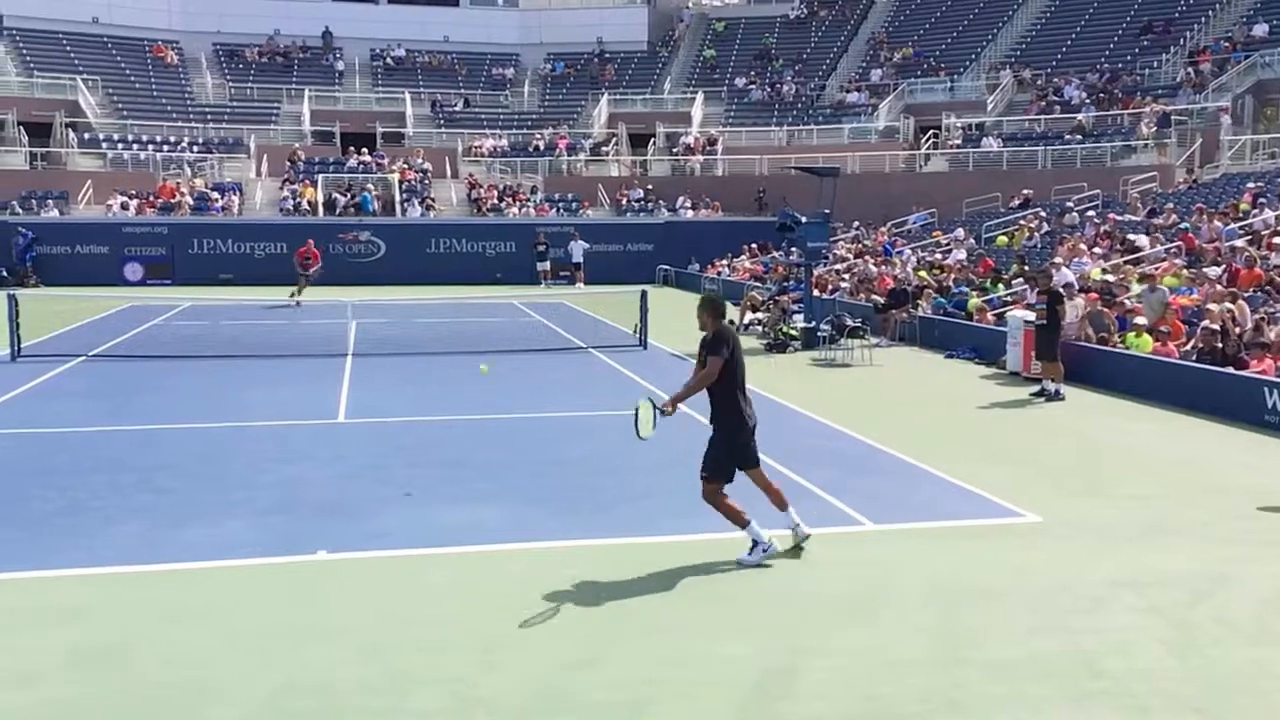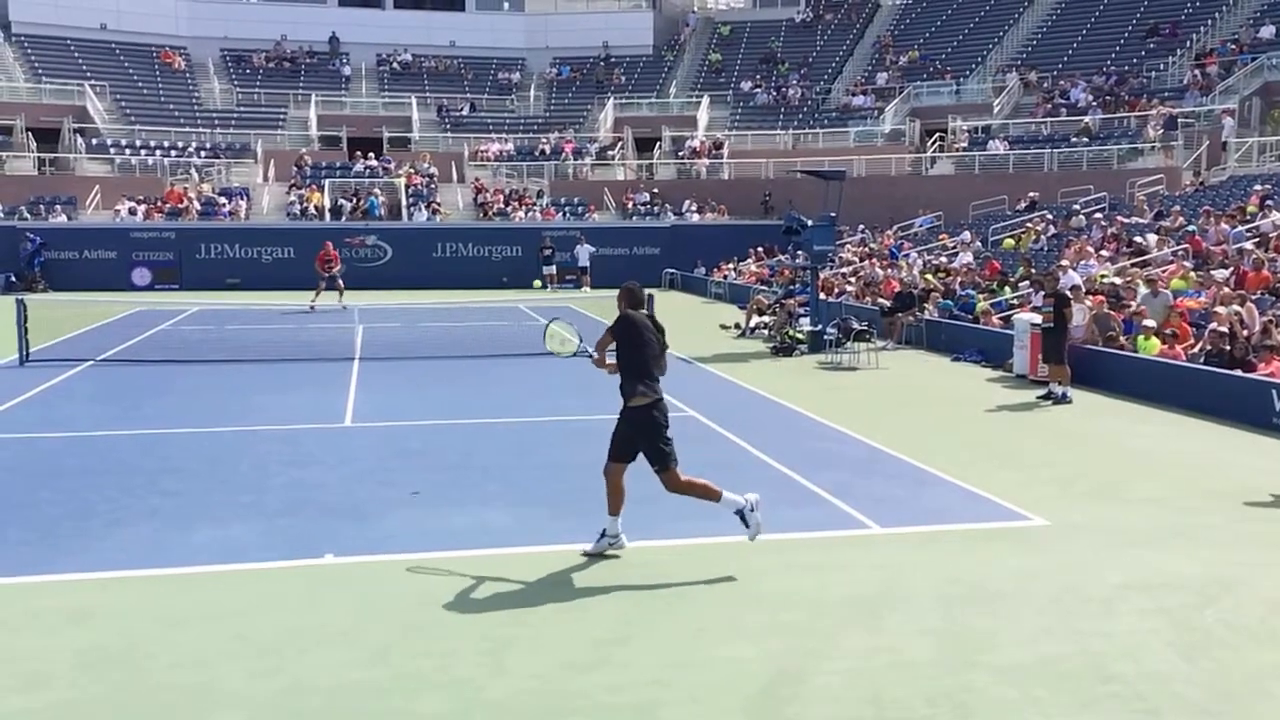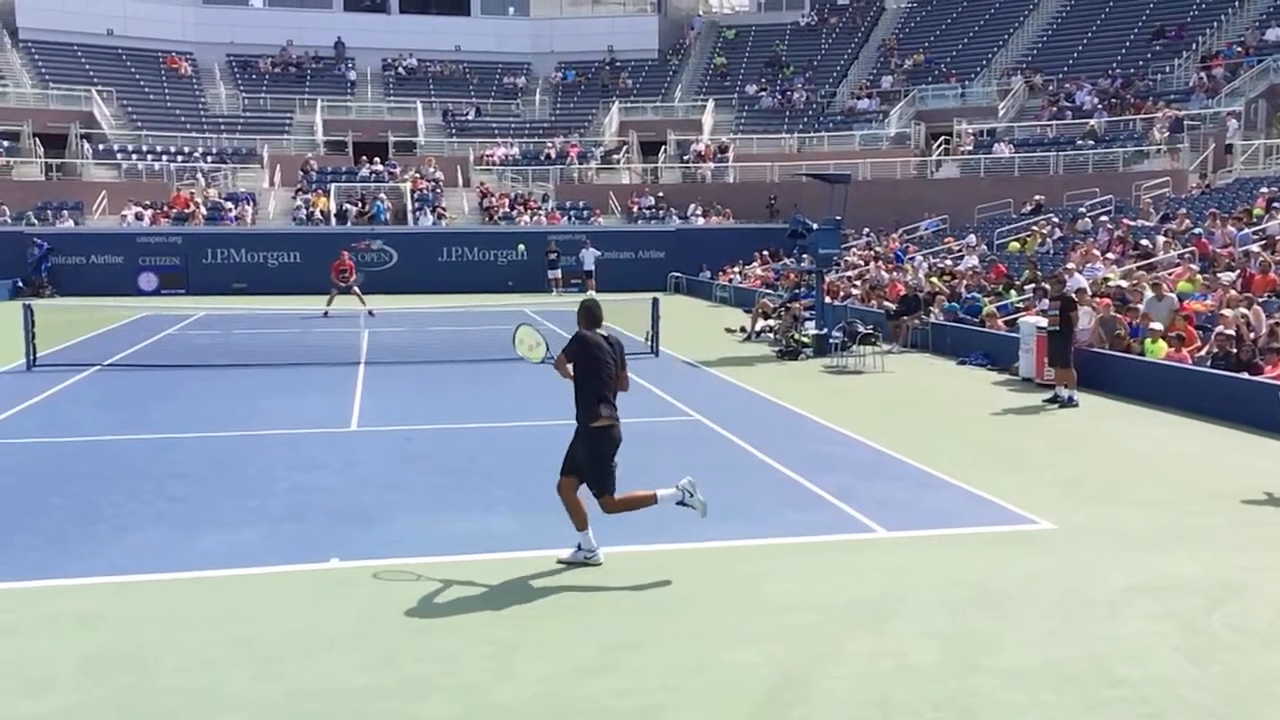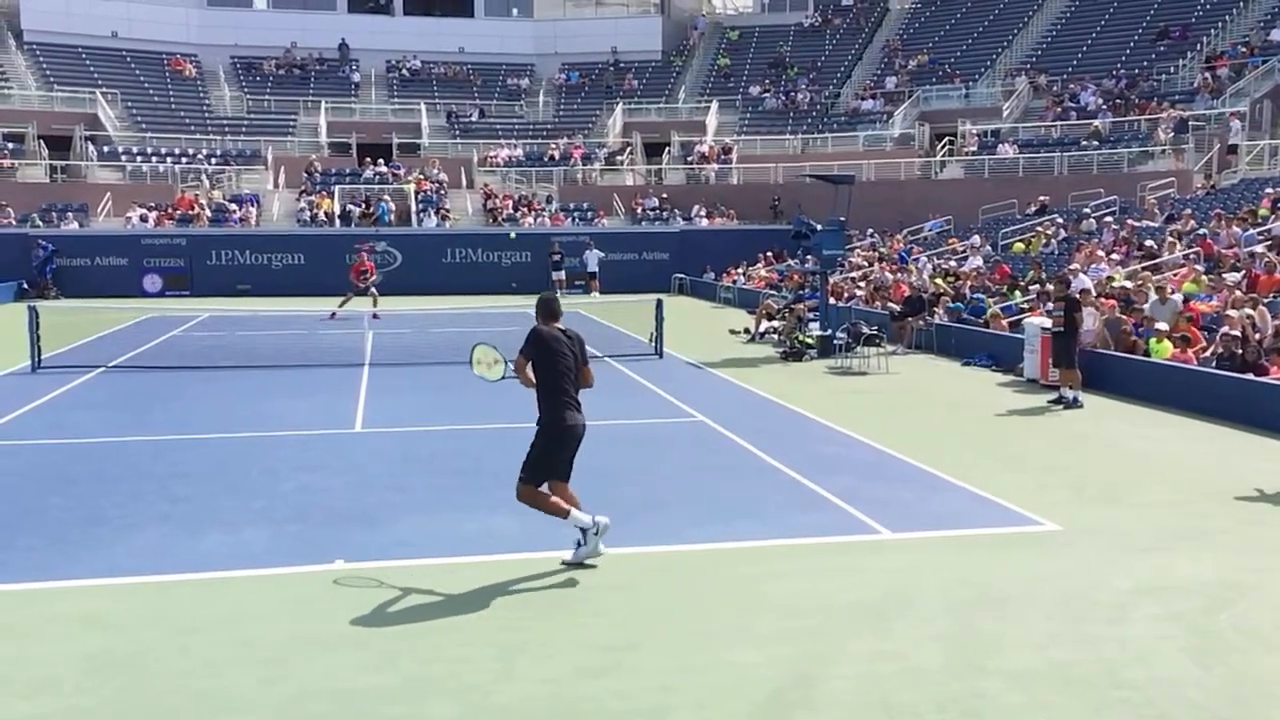
dt=1s
person 1, frame 1
left shoulder: (723, 334)
right shoulder: (709, 341)
left elbow: (709, 376)
right elbow: (697, 378)
left wrist: (675, 398)
right wrist: (675, 401)
left hip: (731, 425)
right hip: (741, 420)
left knee: (712, 492)
right knee: (758, 475)
left ankle: (762, 543)
right ankle: (797, 526)
person 1, frame 2
left shoulder: (627, 319)
right shoulder: (655, 325)
left elbow: (601, 346)
left wrist: (602, 360)
left hip: (646, 411)
right hip: (634, 410)
left knee: (673, 481)
right knee: (612, 471)
left ankle: (742, 505)
right ankle: (612, 534)
person 1, frame 3
left shoulder: (581, 340)
right shoulder: (615, 343)
left elbow: (559, 365)
right elbow: (623, 384)
left wrist: (572, 375)
left hip: (599, 431)
right hip: (590, 430)
left knee: (609, 503)
right knee: (565, 487)
left ankle: (679, 493)
right ankle: (588, 549)
person 1, frame 4
left shoulder: (538, 334)
right shoulder: (576, 338)
left elbow: (519, 368)
right elbow: (587, 380)
left wrist: (532, 381)
left hip: (556, 425)
right hip: (575, 422)
left knee: (526, 491)
right knee: (558, 487)
left ankle: (589, 524)
right ankle: (589, 543)
